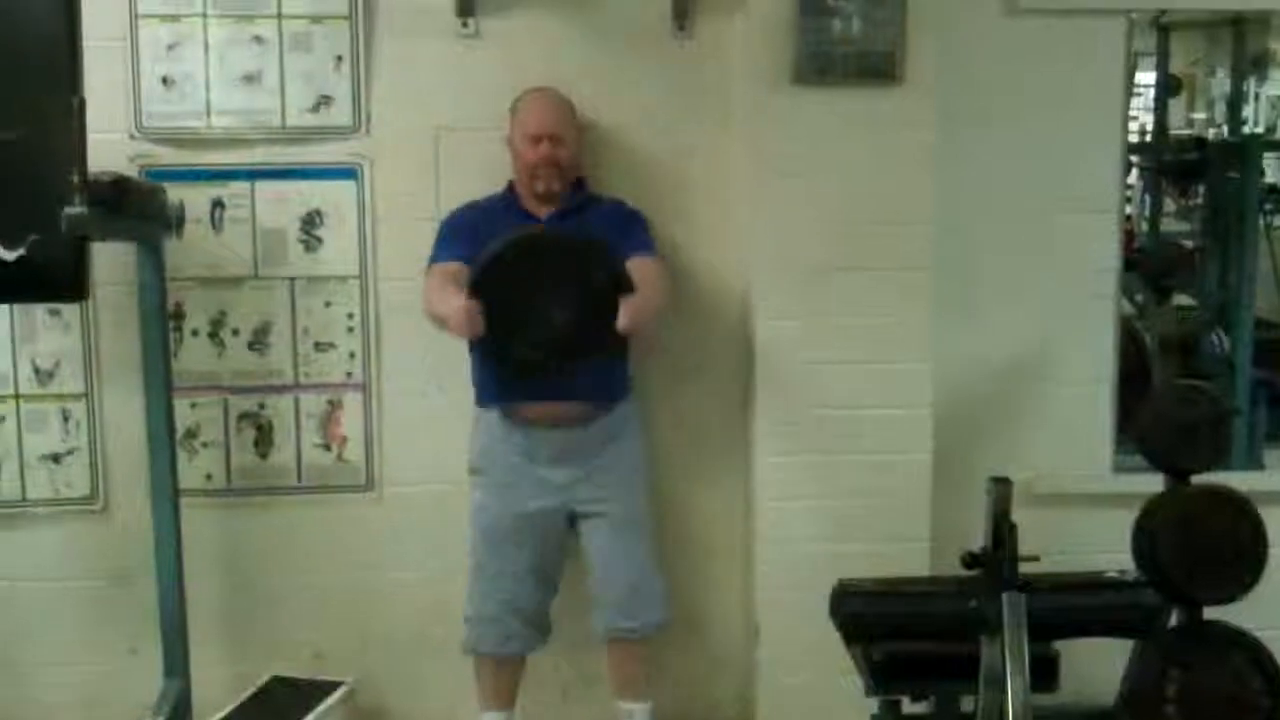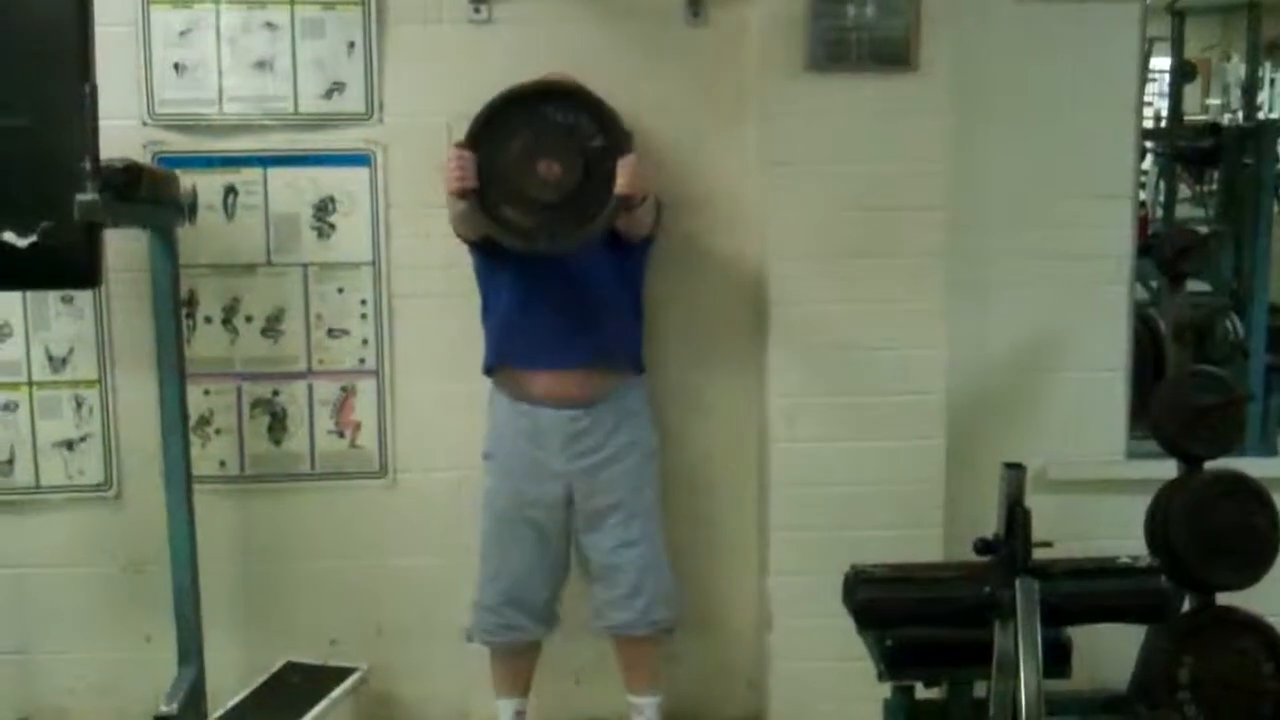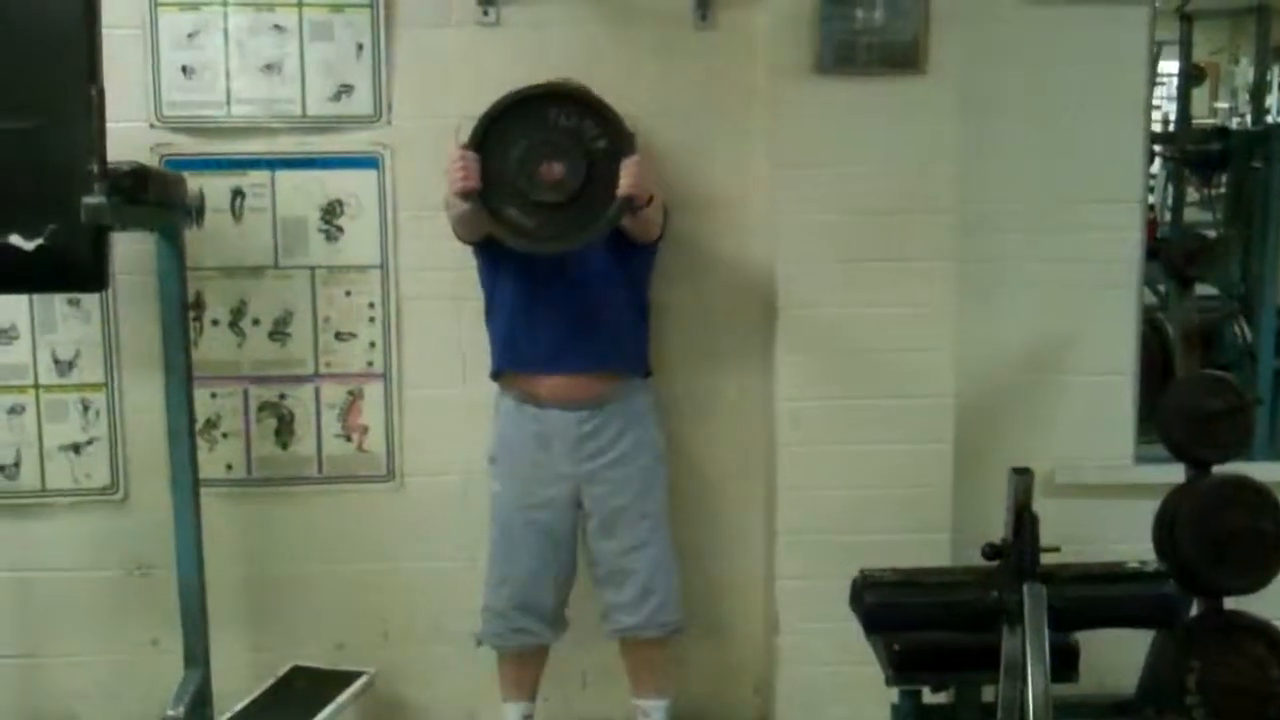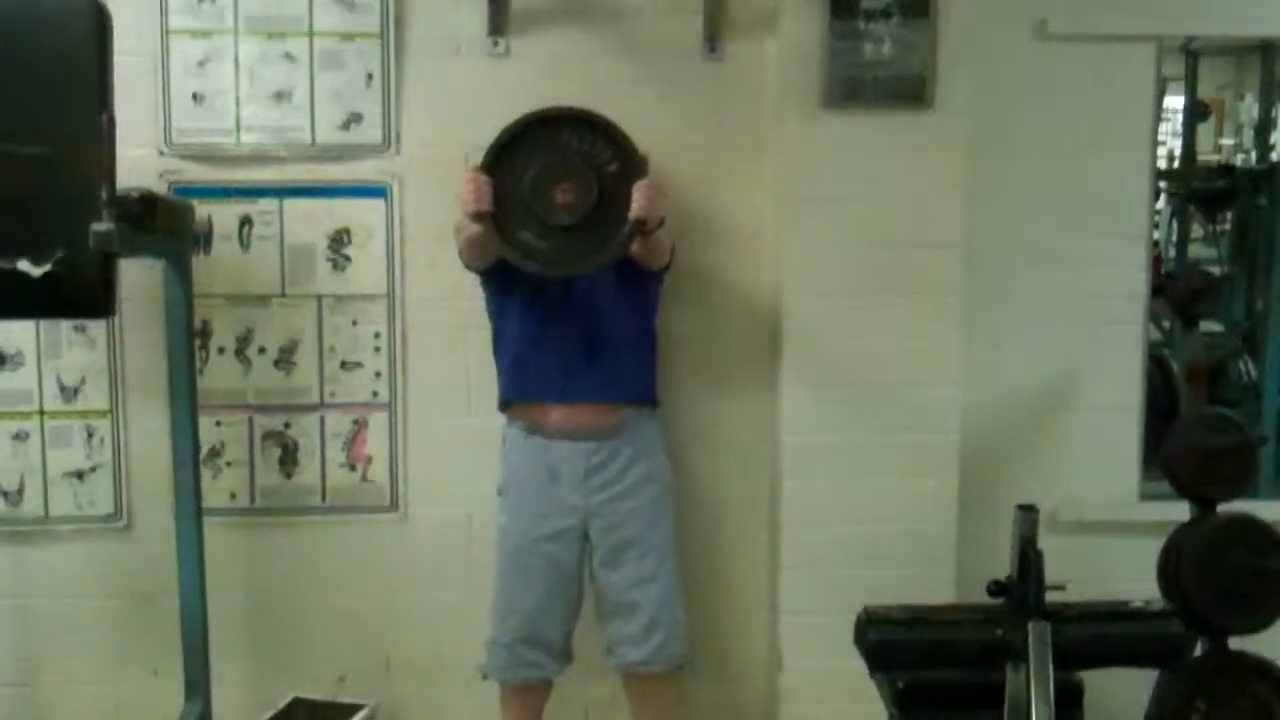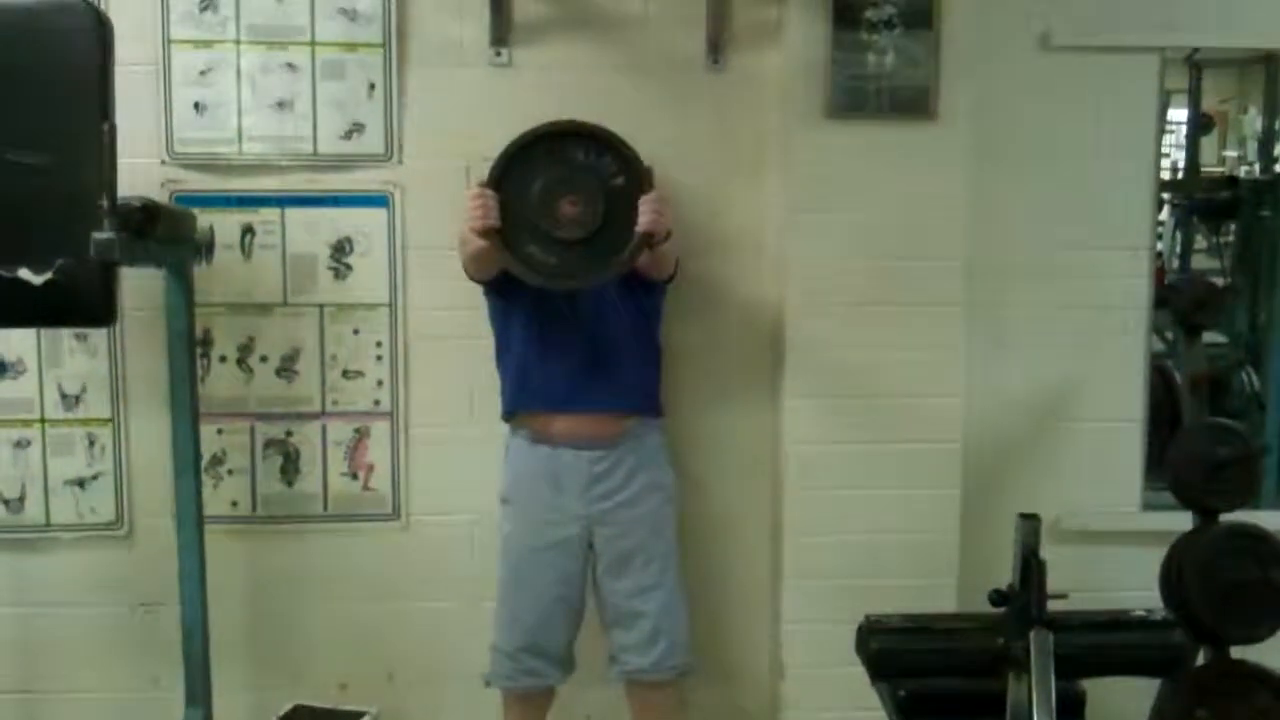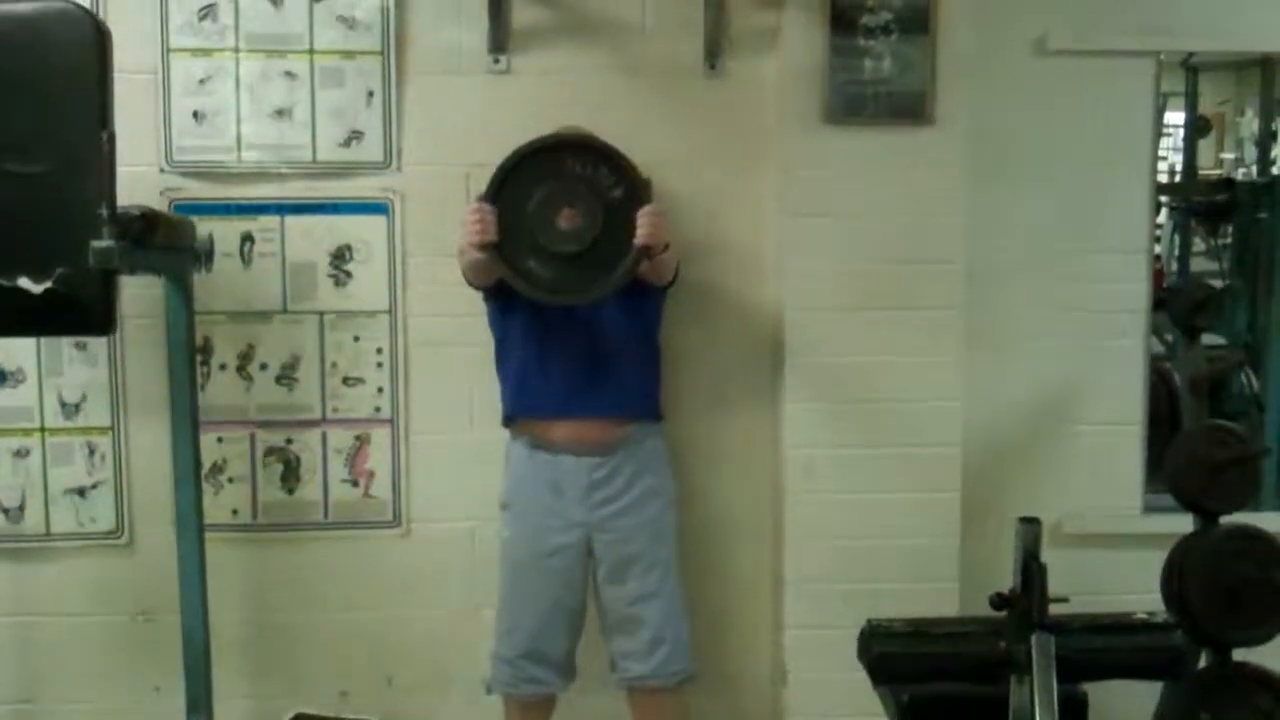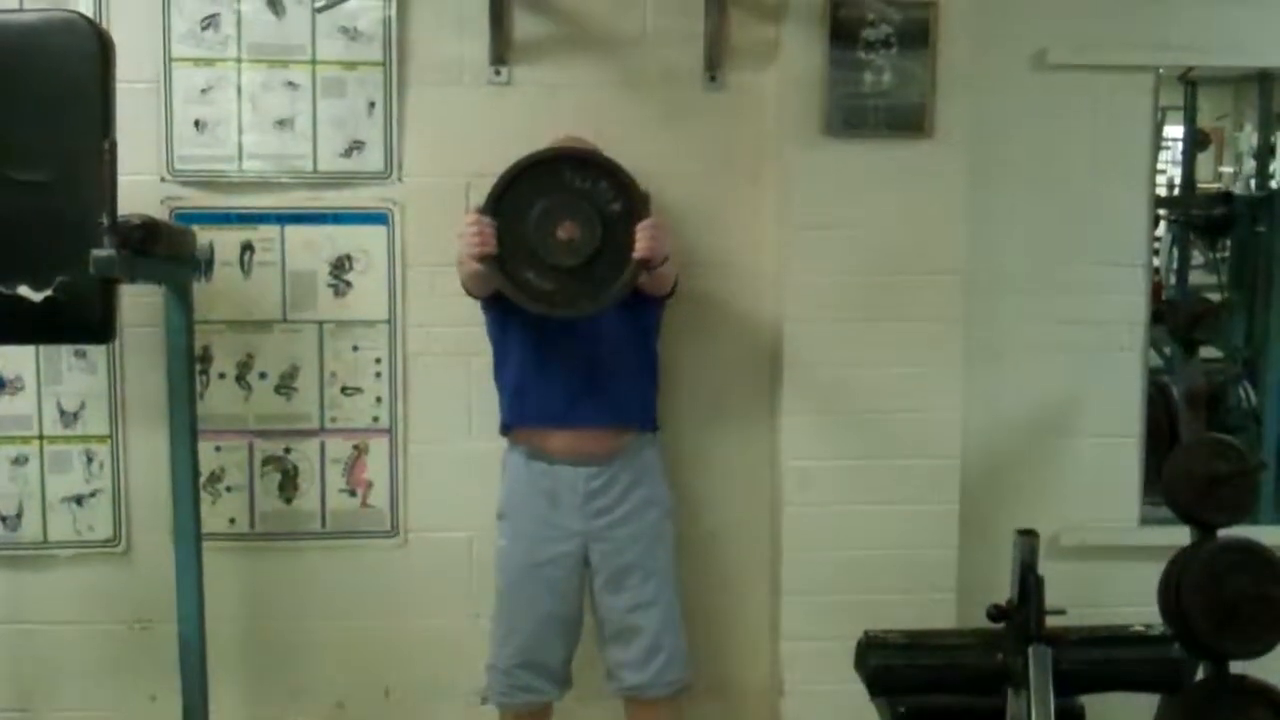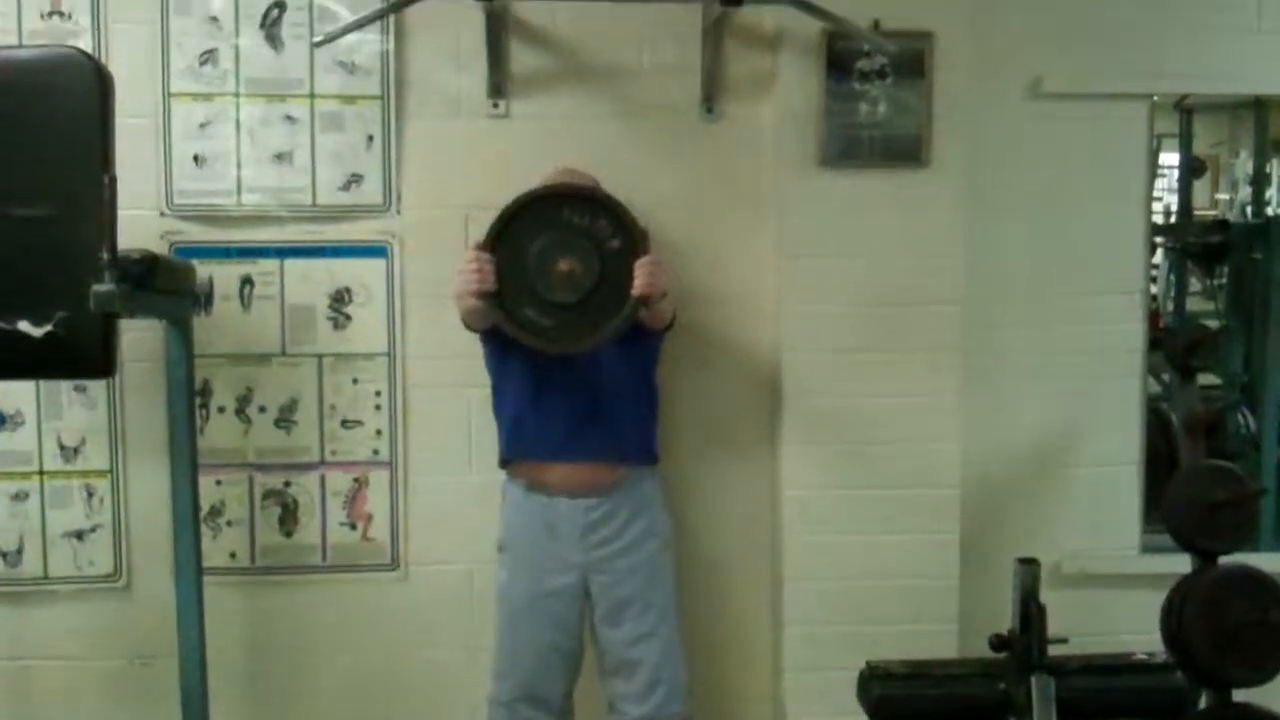
dt=0.3s
person 1, frame 1
left shoulder: (615, 220)
right shoulder: (475, 223)
left elbow: (652, 279)
right elbow: (439, 288)
left wrist: (642, 304)
right wrist: (451, 307)
left hip: (604, 437)
right hip: (511, 441)
left knee: (628, 595)
right knee: (501, 604)
person 1, frame 2
left shoulder: (614, 201)
left elbow: (639, 221)
right elbow: (468, 223)
left wrist: (633, 192)
right wrist: (461, 195)
left hip: (614, 417)
right hip: (522, 420)
left knee: (635, 583)
right knee: (510, 588)
person 1, frame 3
left shoulder: (621, 209)
left elbow: (649, 225)
right elbow: (469, 224)
left wrist: (641, 198)
right wrist: (461, 197)
left hip: (620, 419)
right hip: (528, 422)
left knee: (642, 587)
right knee: (520, 591)
person 1, frame 4
left shoulder: (629, 244)
left elbow: (657, 255)
right elbow: (476, 252)
left wrist: (653, 225)
right wrist: (473, 222)
left hip: (627, 450)
right hip: (536, 453)
left knee: (648, 622)
right knee: (524, 626)
person 1, frame 5
left shoulder: (633, 251)
left elbow: (661, 266)
right elbow: (480, 265)
left wrist: (660, 237)
right wrist: (477, 236)
left hip: (631, 458)
right hip: (539, 461)
left knee: (651, 632)
right knee: (527, 635)
person 1, frame 6
left shoulder: (632, 258)
left elbow: (662, 272)
right elbow: (480, 273)
left wrist: (659, 248)
right wrist: (474, 249)
left hip: (632, 465)
right hip: (539, 469)
left knee: (653, 642)
right knee: (527, 646)
person 1, frame 7
left shoulder: (629, 262)
left elbow: (661, 282)
right elbow: (480, 282)
left wrist: (659, 259)
right wrist: (471, 259)
left hip: (627, 474)
right hip: (536, 477)
left knee: (648, 646)
right knee: (525, 653)
person 1, frame 8
left shoulder: (628, 296)
left elbow: (660, 316)
right elbow: (478, 317)
left wrist: (657, 296)
right wrist: (470, 297)
left hip: (627, 506)
right hip: (535, 510)
